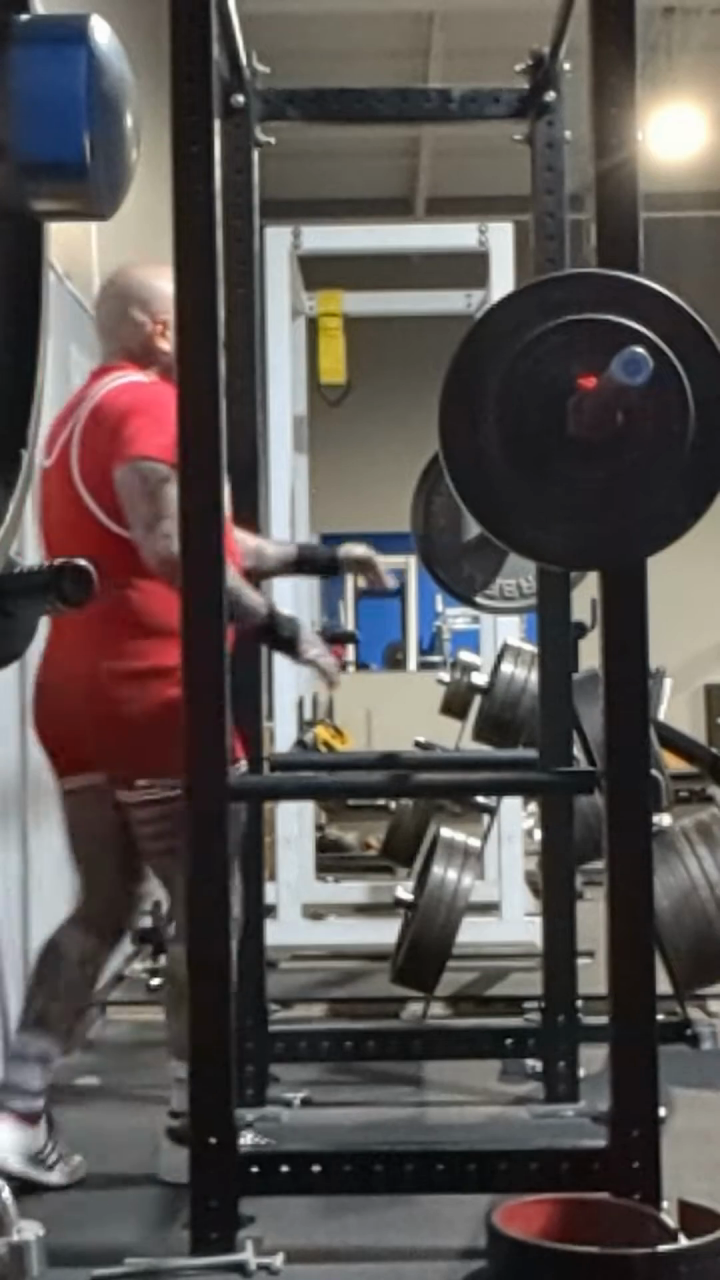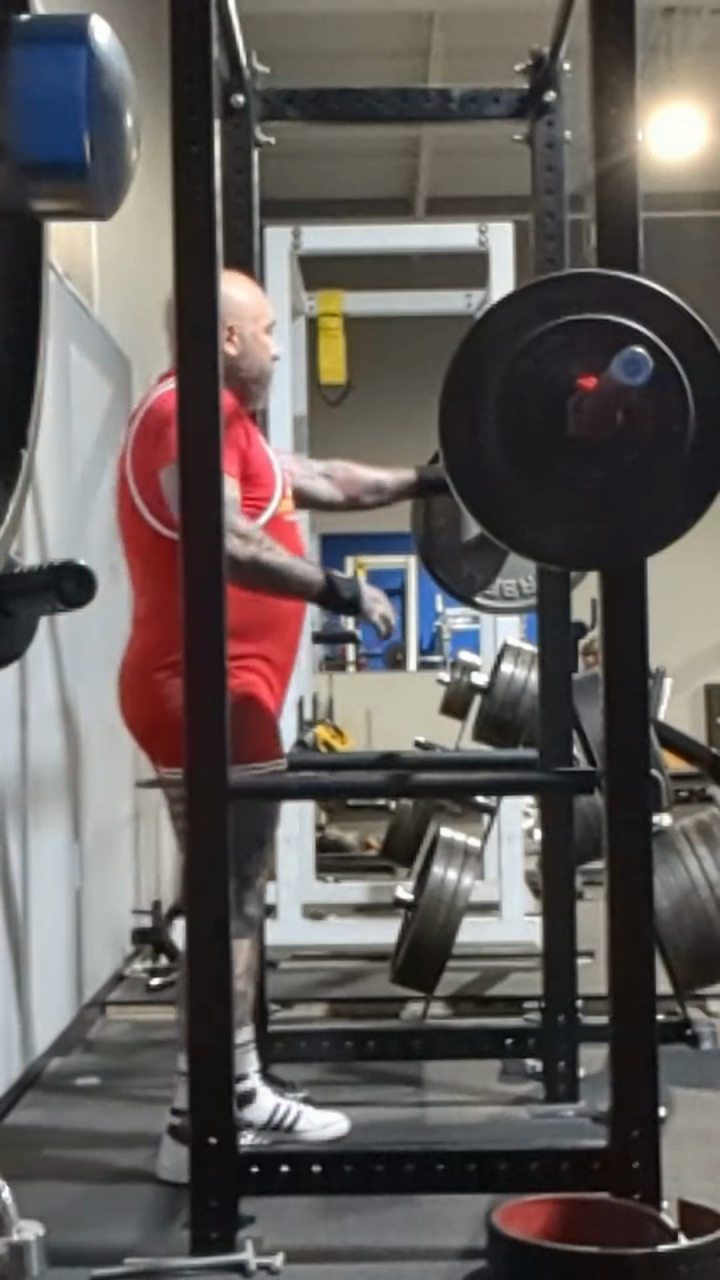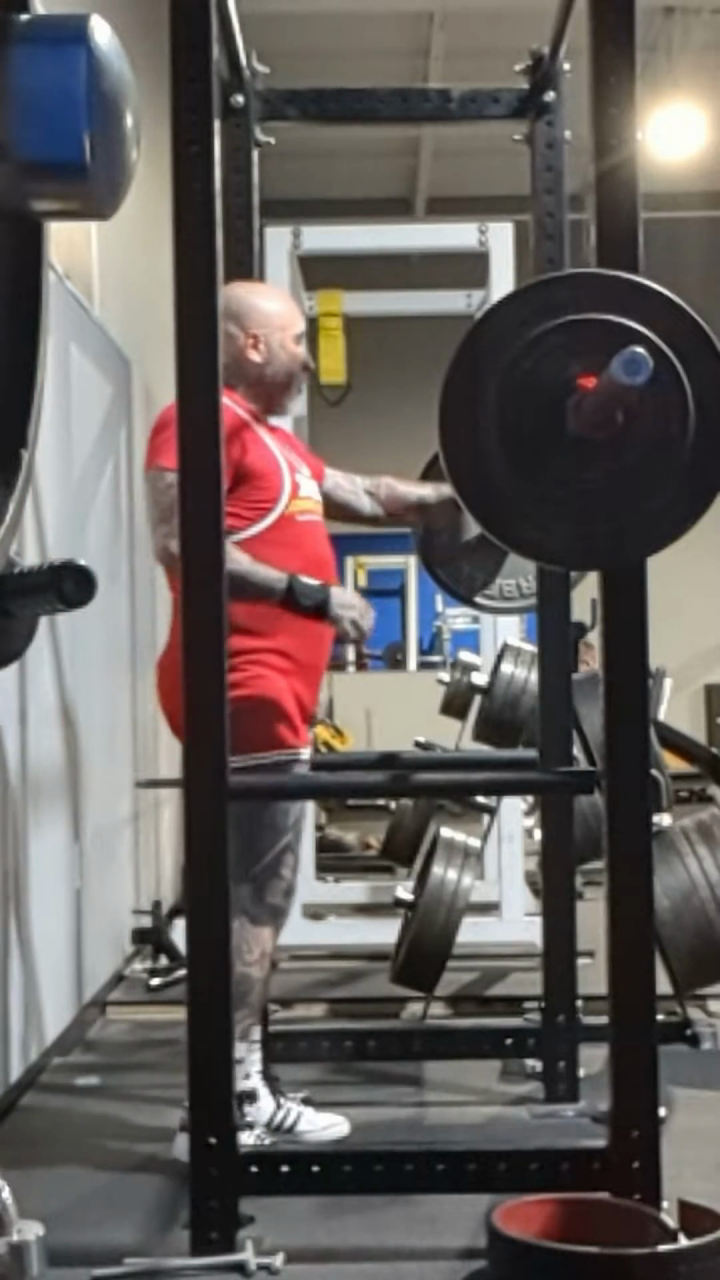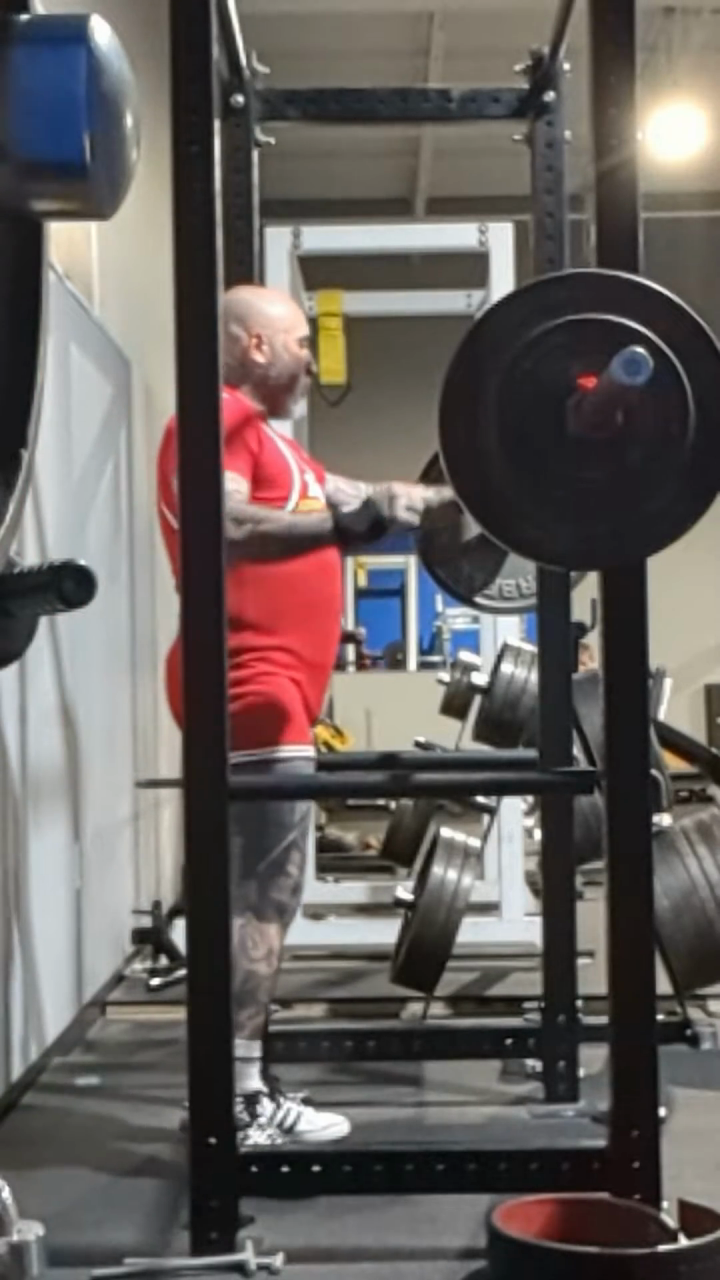
dt=0.4s
person 1, frame 1
left shoulder: (89, 410)
right shoulder: (145, 405)
left elbow: (208, 542)
right elbow: (171, 551)
left wrist: (317, 556)
right wrist: (279, 630)
left hip: (80, 695)
right hip: (152, 695)
left knee: (101, 911)
person 1, frame 2
left shoulder: (195, 416)
right shoulder: (192, 409)
left elbow: (315, 481)
right elbow: (223, 539)
left wrist: (425, 481)
right wrist: (340, 589)
left hip: (200, 689)
left knee: (237, 898)
right knee: (228, 906)
left ankle: (238, 1091)
right ankle: (196, 1127)
person 1, frame 3
left shoulder: (269, 439)
right shoulder: (203, 420)
left elbow: (367, 496)
right elbow: (177, 542)
left wrist: (463, 496)
right wrist: (307, 595)
left hip: (268, 689)
right hip: (239, 689)
left knee: (261, 896)
right knee: (253, 897)
left ankle: (246, 1093)
person 1, frame 4
left shoulder: (259, 434)
right shoulder: (215, 419)
left elbow: (360, 496)
right elbow: (227, 529)
left wrist: (465, 498)
right wrist: (351, 527)
left hip: (272, 691)
right hip: (246, 689)
left knee: (264, 897)
right knee: (261, 898)
left ankle: (248, 1093)
right ankle: (228, 1110)
